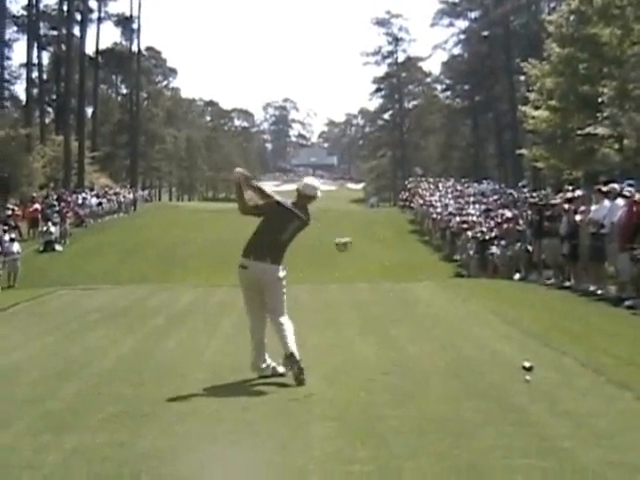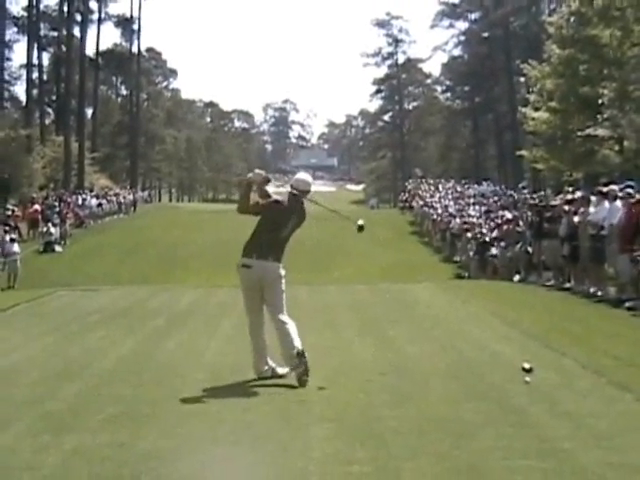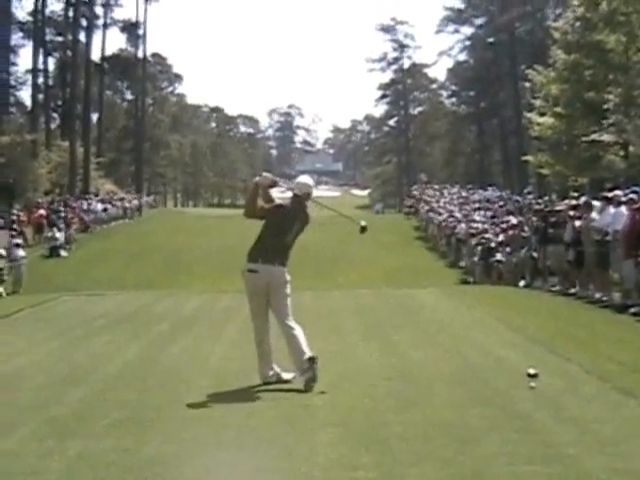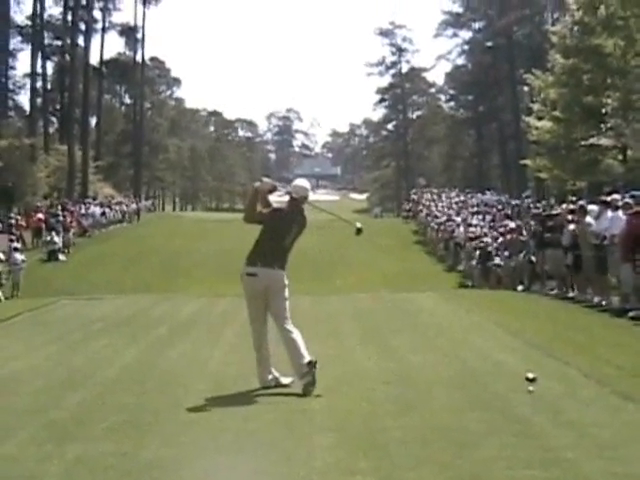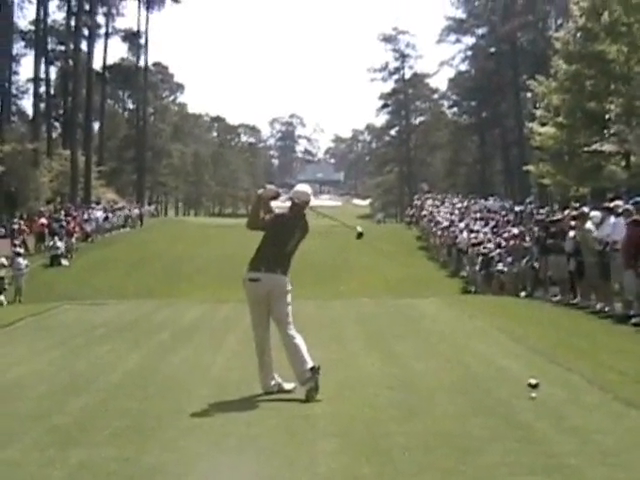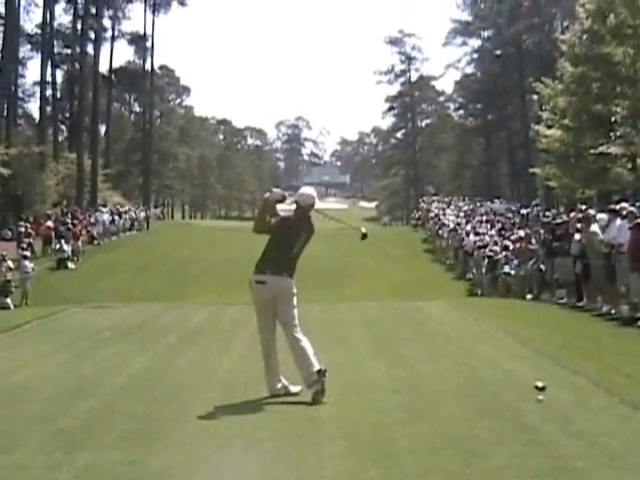
dt=0.2s
person 1, frame 1
left shoulder: (280, 207)
right shoulder: (304, 218)
left elbow: (245, 209)
left wrist: (240, 184)
right wrist: (250, 183)
left hip: (248, 265)
right hip: (271, 269)
left knee: (257, 319)
right knee: (279, 316)
left ankle: (262, 365)
right ankle: (291, 354)
person 1, frame 2
left shoulder: (277, 205)
right shoulder: (301, 213)
left elbow: (242, 208)
left wrist: (249, 182)
right wrist: (259, 184)
left hip: (249, 264)
right hip: (272, 267)
left knee: (255, 319)
right knee: (280, 315)
left ankle: (263, 367)
right ankle: (296, 355)
person 1, frame 3
left shoulder: (281, 209)
right shoulder: (304, 217)
left elbow: (249, 212)
left wrist: (257, 185)
right wrist: (264, 190)
left hip: (255, 269)
right hip: (278, 271)
left knee: (260, 324)
right knee: (286, 321)
left ankle: (268, 372)
right ankle: (306, 362)
person 1, frame 4
left shoulder: (279, 213)
right shoulder: (301, 220)
left elbow: (249, 217)
left wrist: (257, 190)
right wrist: (263, 195)
left hip: (254, 273)
right hip: (276, 275)
left knee: (258, 327)
right knee: (285, 324)
left ankle: (267, 376)
right ankle: (305, 366)
person 1, frame 5
left shoulder: (282, 218)
right shoulder: (303, 225)
left elbow: (252, 224)
left wrist: (261, 197)
right wrist: (265, 202)
left hip: (257, 278)
right hip: (279, 280)
left knee: (261, 333)
right knee: (287, 330)
left ankle: (270, 381)
right ankle: (308, 372)
person 1, frame 6
left shoulder: (287, 221)
right shoulder: (308, 228)
left elbow: (258, 228)
left wrist: (268, 201)
right wrist: (271, 205)
left hip: (262, 281)
right hip: (285, 283)
left knee: (267, 335)
right knee: (293, 332)
left ankle: (276, 384)
right ankle: (314, 375)
